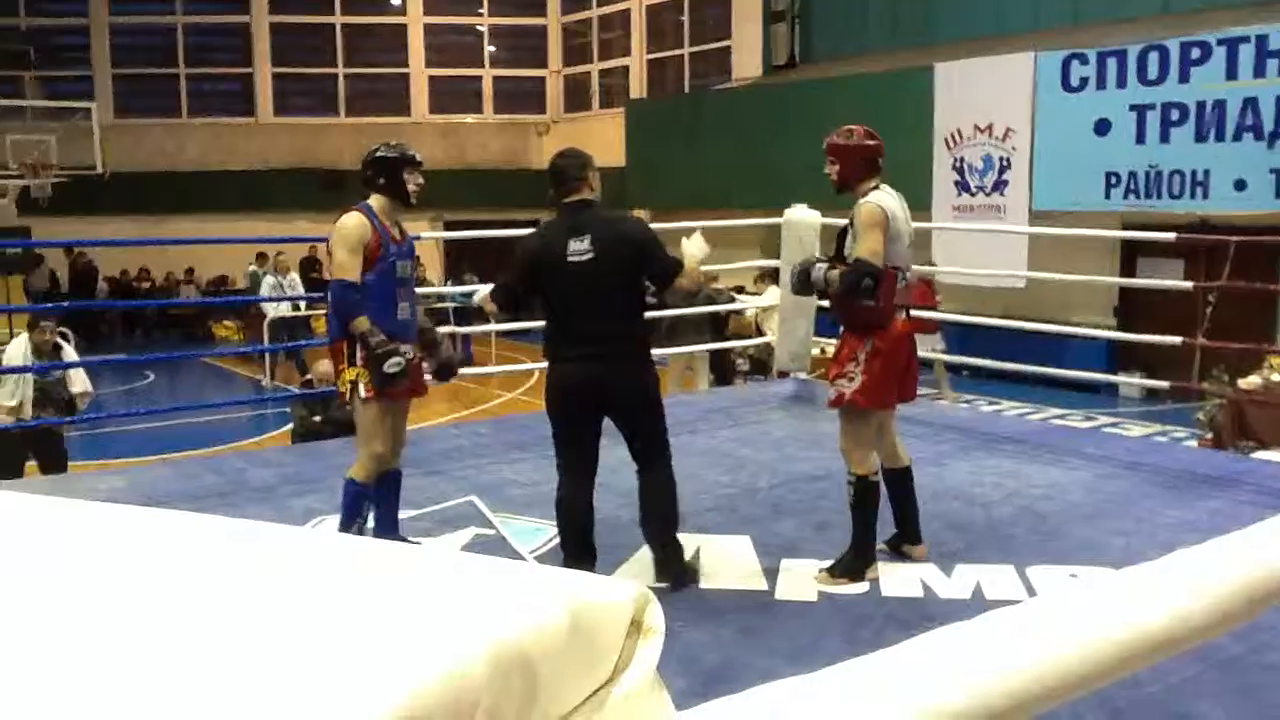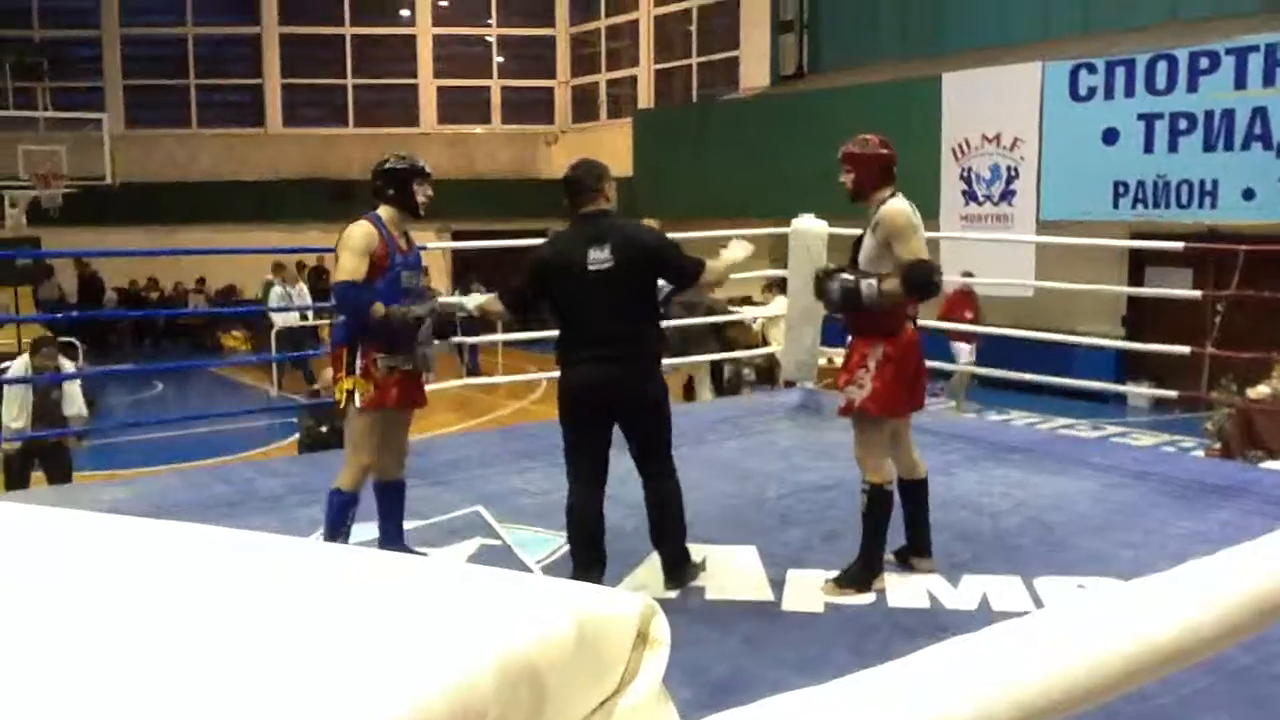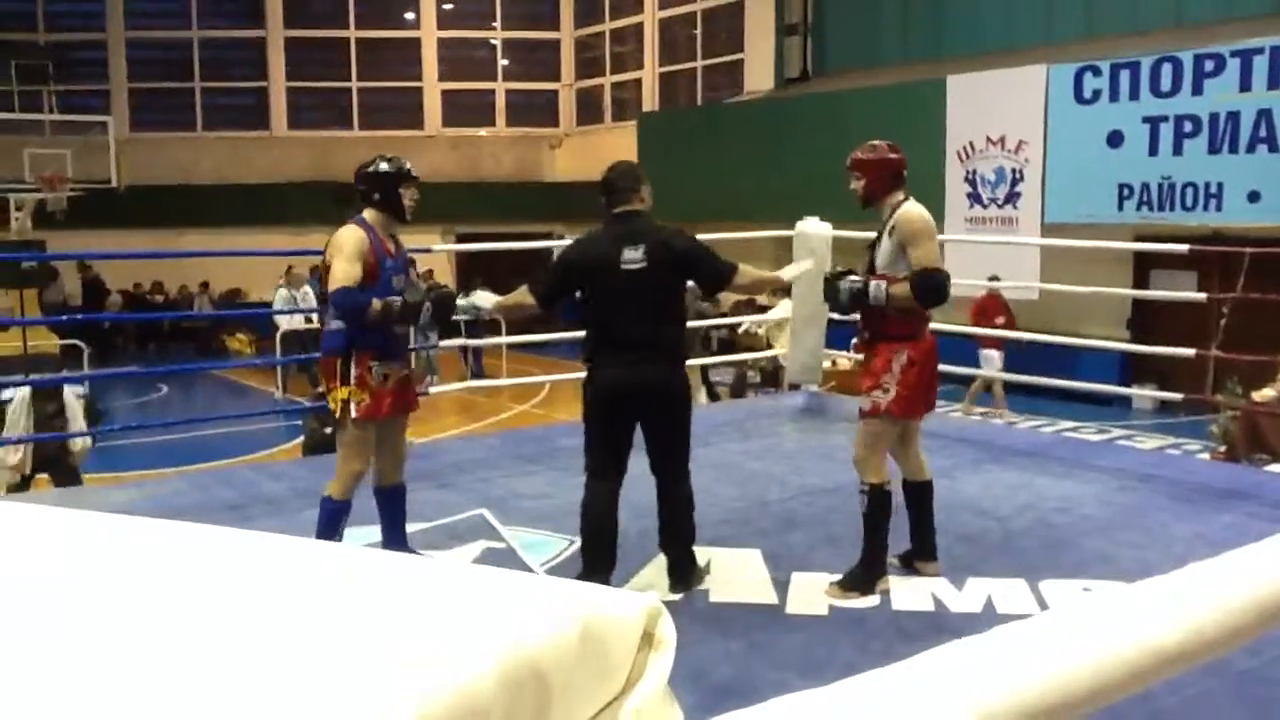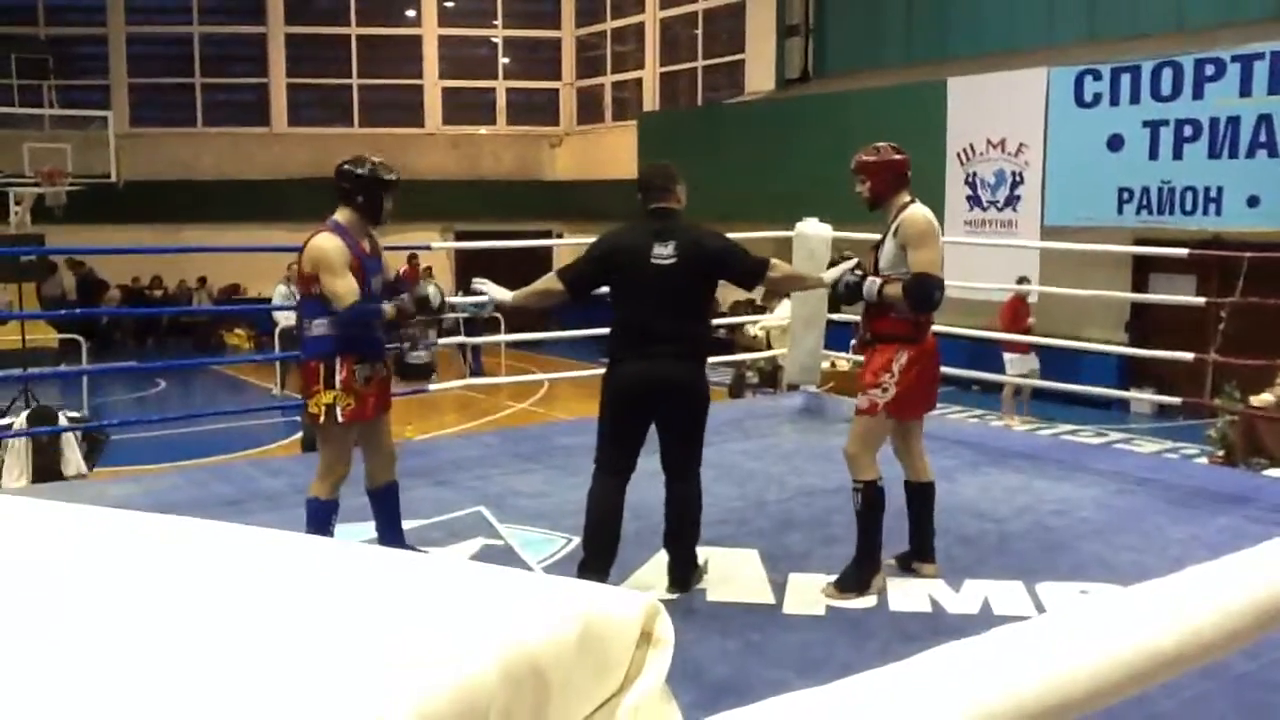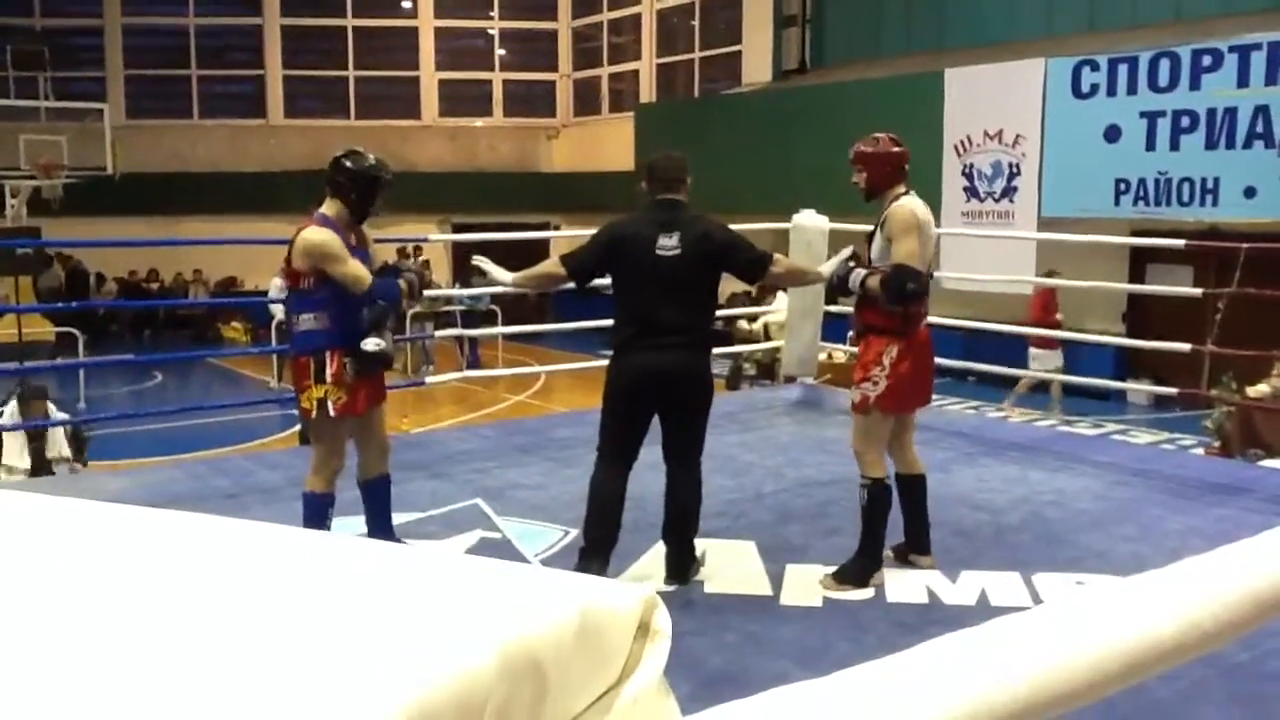
dt=0.3s
person 1, frame 1
left shoulder: (870, 207)
right shoulder: (892, 200)
left elbow: (862, 279)
left wrist: (817, 275)
right wrist: (835, 270)
left hip: (871, 338)
right hip: (892, 330)
left knee: (856, 447)
right knee: (884, 438)
left ankle: (861, 557)
right ankle: (910, 538)
person 1, frame 2
left shoulder: (892, 214)
right shoulder: (889, 212)
left elbow: (925, 281)
left wrist: (860, 292)
right wrist: (844, 282)
left hip: (881, 348)
right hip: (893, 342)
left knee: (870, 457)
right knee: (899, 448)
left ankle: (869, 567)
right ankle: (918, 549)
person 1, frame 3
left shoulder: (910, 217)
right shoulder: (895, 218)
left elbow: (933, 289)
left wrist: (868, 293)
right wrist: (856, 287)
left hip: (901, 351)
right hip: (897, 348)
left knee: (868, 456)
right knee: (906, 450)
left ankle: (871, 569)
right ankle: (923, 553)
person 1, frame 4
left shoulder: (914, 220)
right shoulder: (901, 221)
left elbow: (925, 294)
left wrist: (869, 286)
right wrist: (860, 279)
left hip: (901, 353)
right hip: (899, 350)
left knee: (859, 452)
right knee: (909, 451)
left ankle: (866, 568)
right ankle: (922, 554)
person 1, frame 5
left shoulder: (902, 212)
right shoulder: (906, 210)
left elbow: (903, 286)
left wrist: (855, 278)
right wrist: (855, 267)
left hip: (891, 345)
right hip: (901, 342)
left knee: (867, 450)
right knee: (900, 445)
left ankle: (867, 563)
right ankle: (918, 545)
person 2, frame 1
left shoulder: (537, 243)
right shoulder: (628, 230)
left elbow: (500, 305)
right elbow: (682, 282)
left wrist: (482, 296)
right wrist: (694, 254)
left hip: (568, 375)
right hip: (628, 369)
left knee: (575, 474)
right knee: (654, 462)
left ankle: (578, 569)
right ankle: (670, 560)
person 2, frame 2
left shoulder: (553, 252)
right shoulder: (642, 239)
left elbow: (507, 307)
right elbow: (705, 278)
left wrist: (480, 306)
right wrist: (730, 259)
left hip: (581, 380)
right hip: (640, 377)
left knee: (585, 480)
right knee: (658, 473)
left ankle: (587, 577)
right ankle: (677, 566)
person 2, frame 3
left shoulder: (584, 250)
right shoulder: (674, 242)
left elbow: (532, 299)
right elbow: (736, 279)
left wrist: (490, 304)
right wrist: (781, 278)
left hip: (607, 379)
right hip: (664, 378)
left knee: (602, 479)
right knee: (672, 476)
left ankle: (595, 578)
right ankle: (683, 570)
person 2, frame 4
left shoulder: (617, 242)
right shoulder: (705, 241)
left elbow: (558, 285)
right elbow: (772, 274)
left wrist: (510, 298)
right wrist: (821, 280)
left hip: (628, 374)
right hip: (685, 376)
left knee: (610, 474)
right knee: (683, 474)
left ankle: (593, 573)
right ankle: (682, 570)
person 2, frame 5
left shoulder: (622, 231)
right shoulder: (710, 233)
left elbow: (560, 270)
right elbow: (774, 269)
left wrist: (511, 279)
right wrist: (820, 274)
left hip: (632, 365)
right hip: (689, 367)
left knee: (612, 464)
right knee: (683, 465)
left ankle: (592, 563)
right ankle: (680, 562)
person 3, frame 1
left shoulder: (400, 230)
right shoulder: (355, 224)
right elbow: (346, 298)
left wrist: (432, 342)
right wrist: (379, 347)
left hip: (399, 351)
right hip: (365, 354)
left knee: (393, 449)
right knee: (374, 452)
left ankle: (387, 535)
person 3, frame 2
left shoulder: (406, 240)
right shoulder: (363, 233)
right elbow: (346, 296)
left wrist: (431, 313)
right wrist: (399, 317)
left hip: (400, 360)
right hip: (363, 360)
left knee: (394, 457)
right knee: (361, 462)
left ankle: (392, 545)
person 3, frame 3
left shoulder: (394, 243)
right shoulder: (352, 238)
right elbow: (344, 302)
left wrist: (425, 303)
right wrist: (399, 307)
left hip: (391, 365)
right hip: (356, 368)
left knee: (392, 461)
right knee: (352, 468)
left ankle: (396, 548)
person 3, frame 4
left shoulder: (368, 240)
right shoulder: (329, 246)
left elbow: (385, 294)
right elbow: (354, 314)
left wrist: (406, 323)
right wrist: (405, 306)
left hip: (367, 364)
right hip: (334, 370)
left knee: (383, 456)
right knee: (333, 469)
left ankle: (392, 544)
person 3, frame 5
left shoulder: (355, 233)
right shoulder: (316, 239)
left elbow: (377, 291)
right elbow: (373, 291)
left wrist: (380, 334)
right wrist: (408, 283)
left hip: (357, 357)
right hip: (325, 364)
left knee: (376, 448)
right knee: (329, 462)
left ankle: (382, 538)
